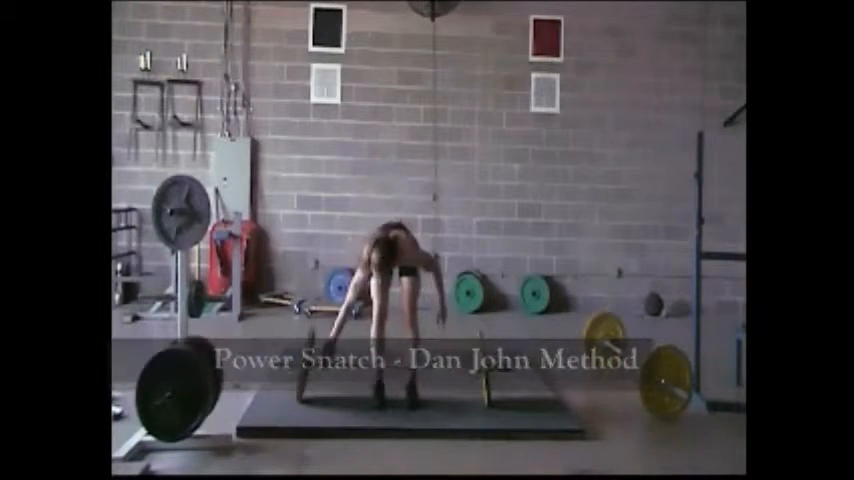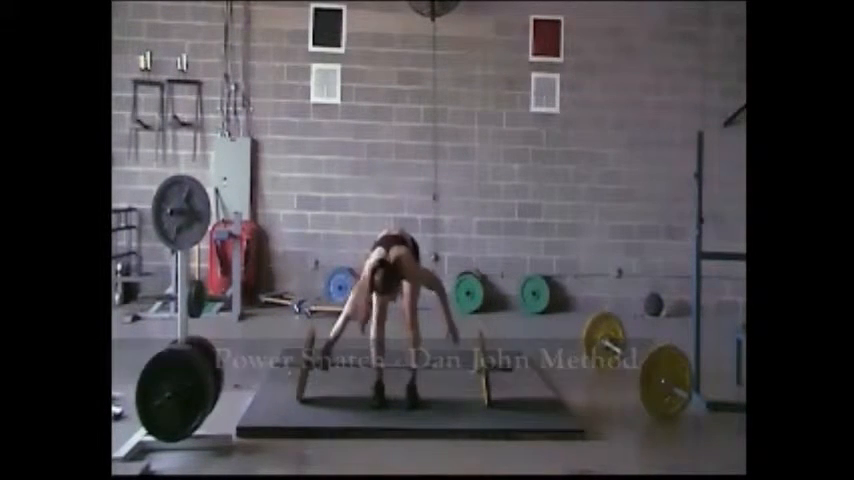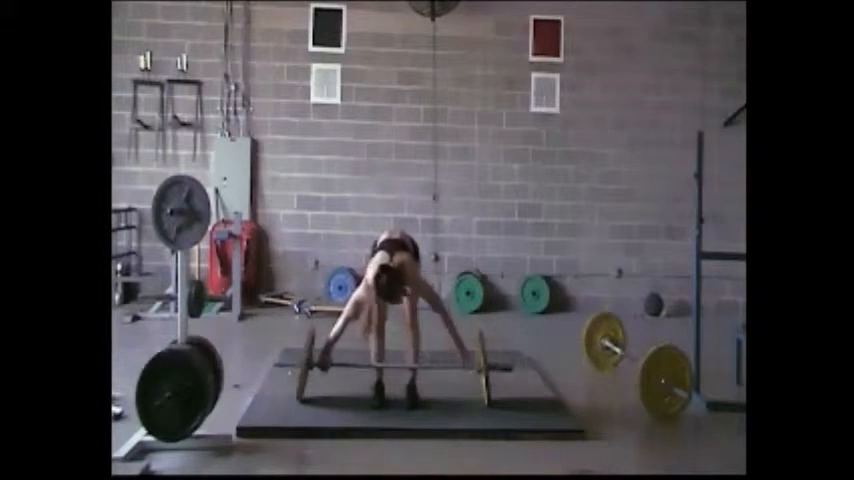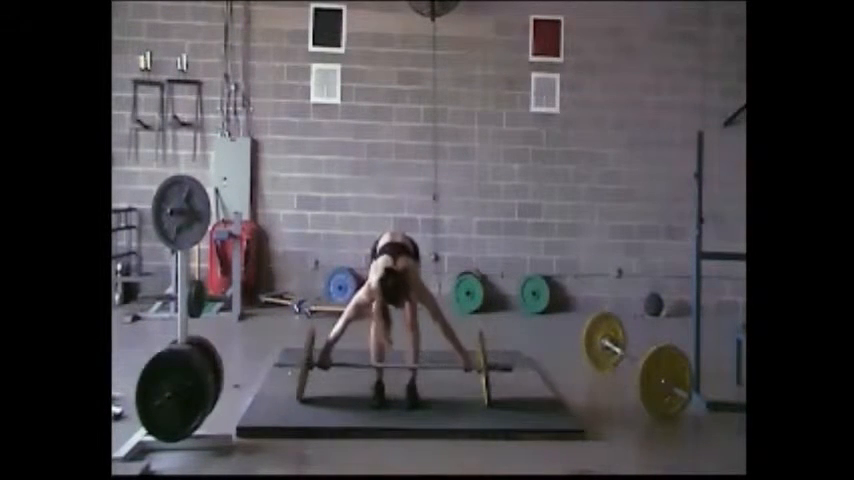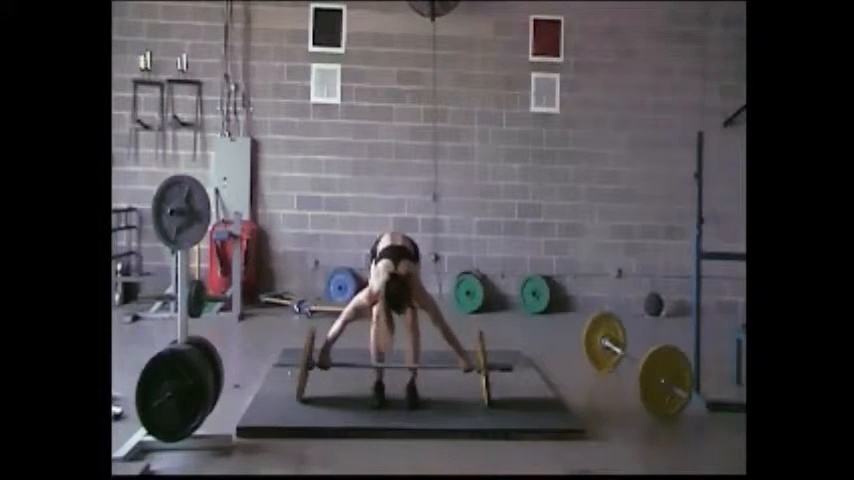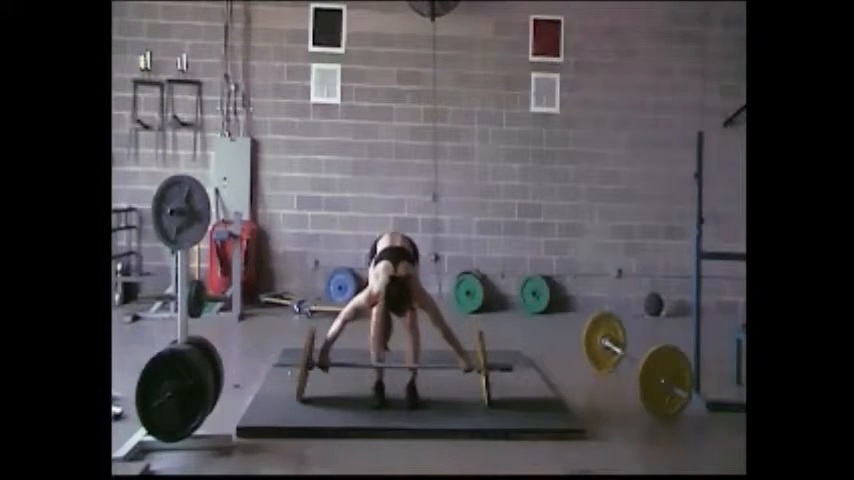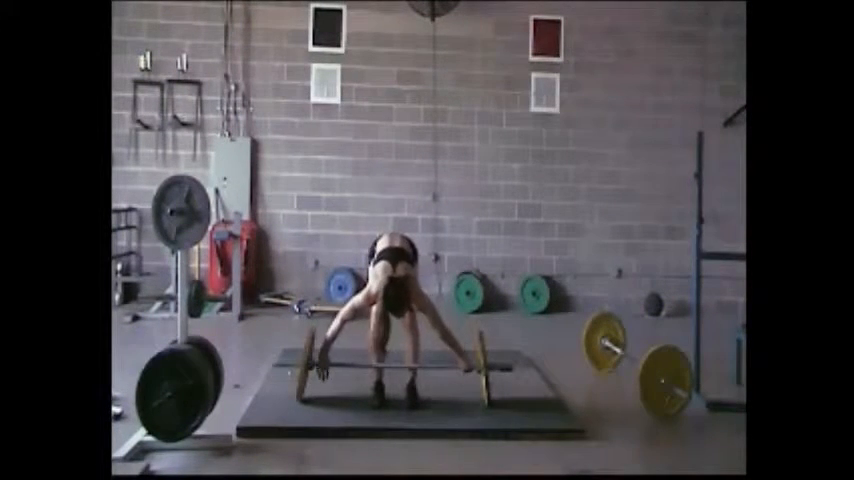
dt=0.2s
person 1, frame 1
left shoulder: (409, 252)
right shoulder: (368, 261)
left elbow: (434, 265)
right elbow: (348, 303)
left wrist: (442, 302)
right wrist: (332, 340)
left hip: (406, 262)
right hip: (382, 254)
left knee: (410, 317)
right knee: (378, 314)
left ankle: (412, 383)
right ankle: (379, 381)
person 1, frame 2
left shoulder: (410, 270)
right shoulder: (368, 277)
left elbow: (438, 287)
right elbow: (346, 314)
left wrist: (449, 322)
right wrist: (327, 349)
left knee: (411, 318)
right knee: (377, 317)
left ankle: (412, 383)
right ankle: (378, 382)
person 1, frame 3
left shoulder: (411, 278)
right shoulder: (369, 283)
left elbow: (440, 309)
right elbow: (345, 317)
left wrist: (460, 347)
right wrist: (326, 351)
left knee: (411, 319)
right knee: (378, 319)
left ankle: (412, 383)
right ankle: (378, 382)
person 1, frame 4
left shoulder: (414, 286)
right shoulder: (372, 287)
left elbow: (440, 321)
right elbow: (345, 319)
left wrist: (462, 354)
right wrist: (326, 351)
left knee: (411, 321)
right knee: (378, 320)
left ankle: (412, 383)
right ankle: (378, 383)
person 1, frame 5
left shoulder: (416, 291)
right shoulder: (374, 291)
left elbow: (441, 325)
right elbow: (343, 318)
left wrist: (462, 356)
right wrist: (325, 351)
left knee: (411, 322)
right knee: (377, 321)
left ankle: (412, 383)
right ankle: (378, 383)
person 1, frame 6
left shoulder: (416, 293)
right shoulder: (373, 292)
left elbow: (442, 326)
right elbow: (342, 318)
left wrist: (463, 356)
right wrist: (324, 351)
left knee: (411, 322)
right knee: (376, 321)
left ankle: (412, 383)
right ankle: (378, 383)
person 1, frame 7
left shoulder: (414, 294)
right shoulder: (372, 293)
left elbow: (440, 328)
right elbow: (341, 318)
left wrist: (462, 357)
right wrist: (323, 353)
left knee: (410, 322)
right knee: (376, 322)
left ankle: (412, 383)
right ankle: (378, 383)
